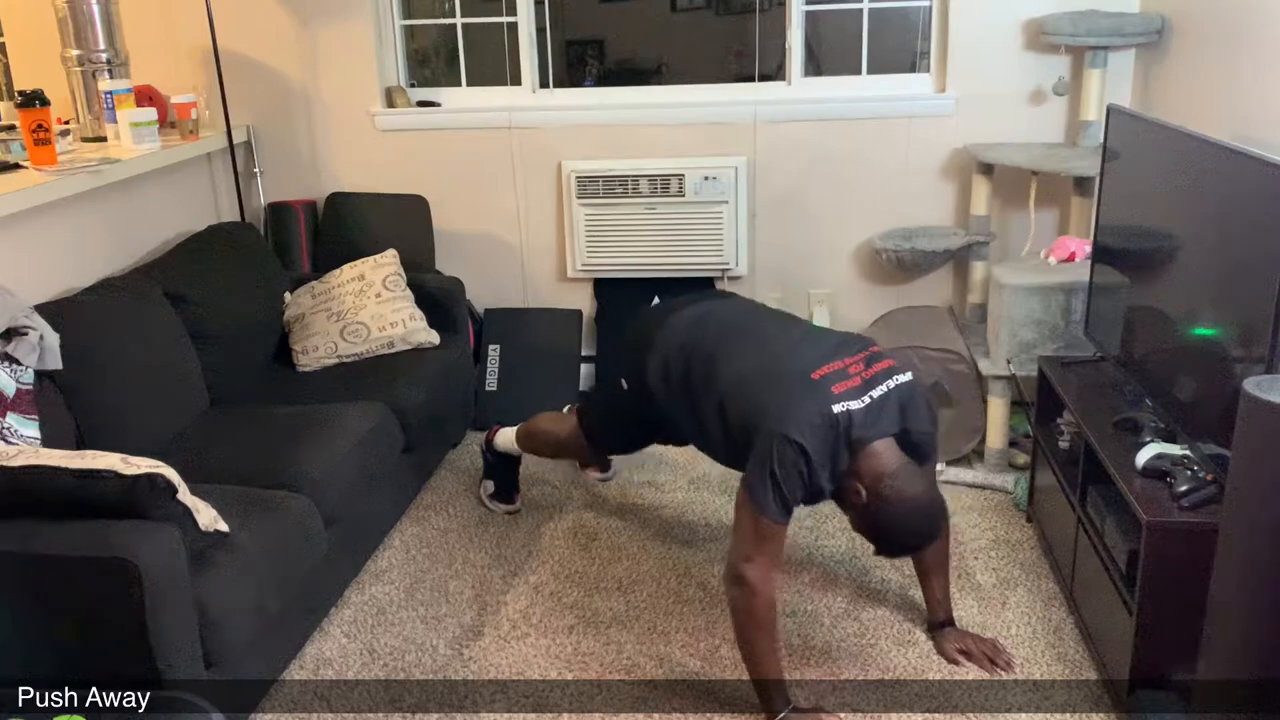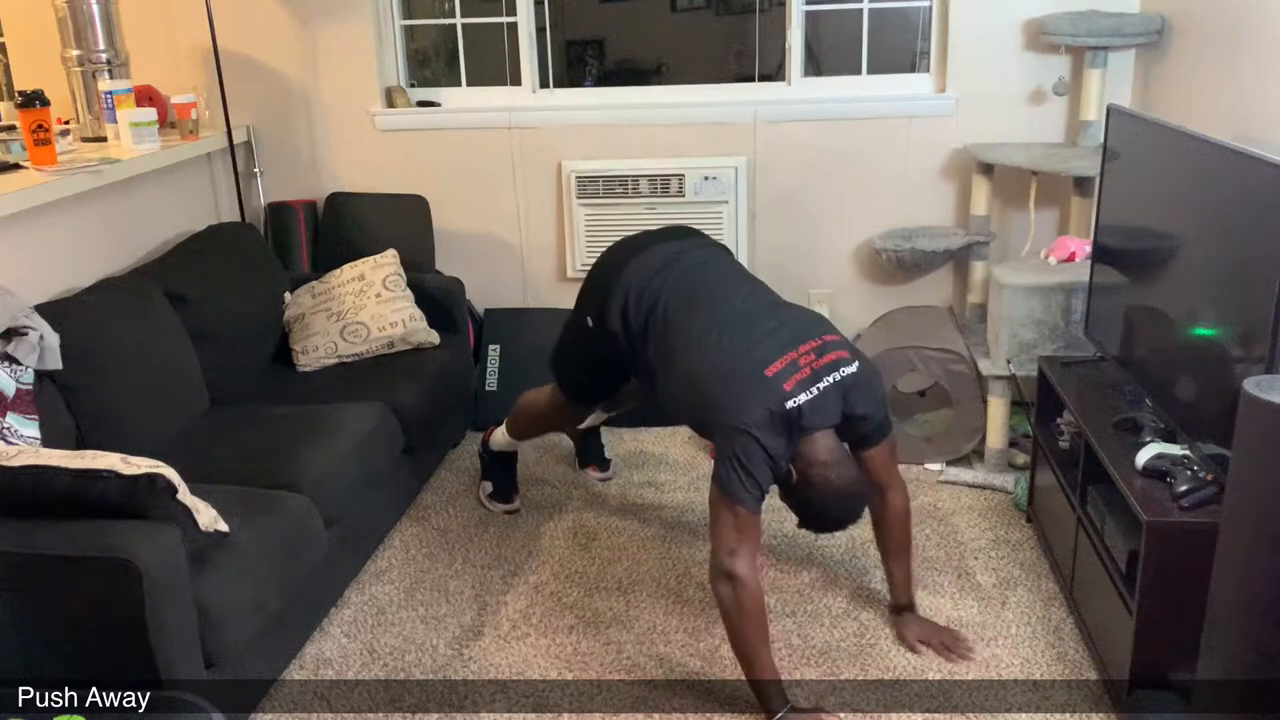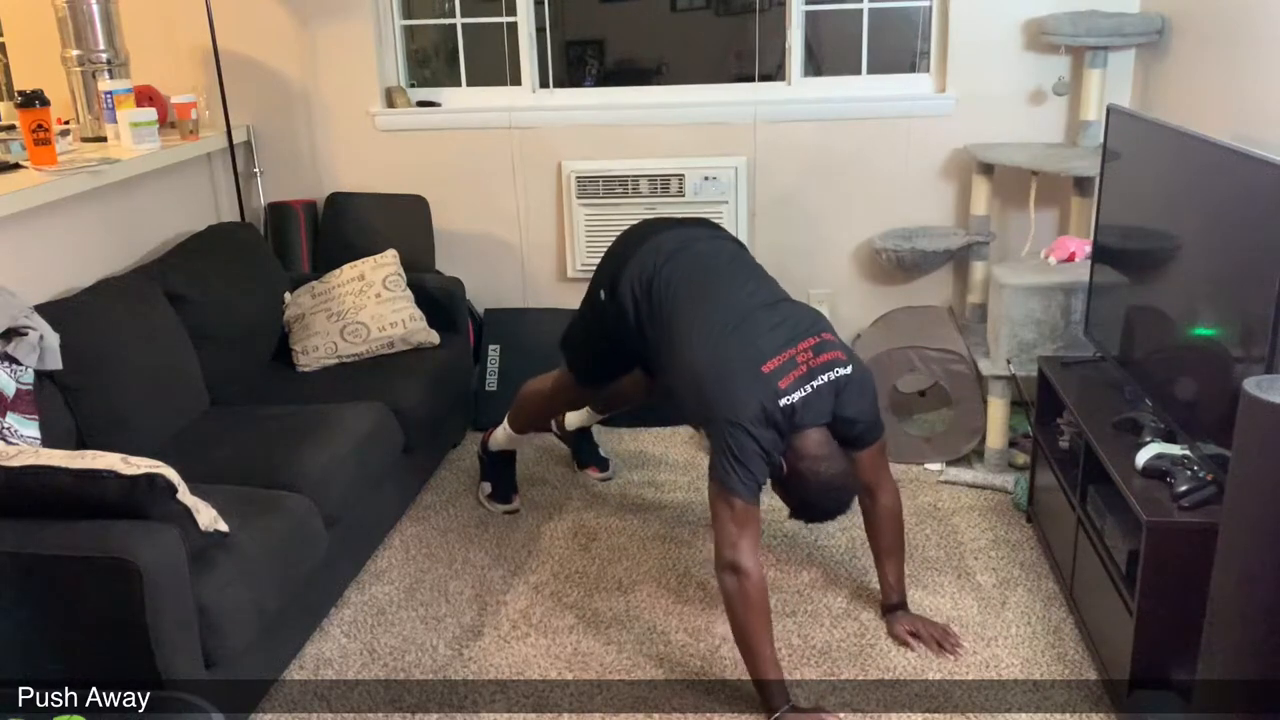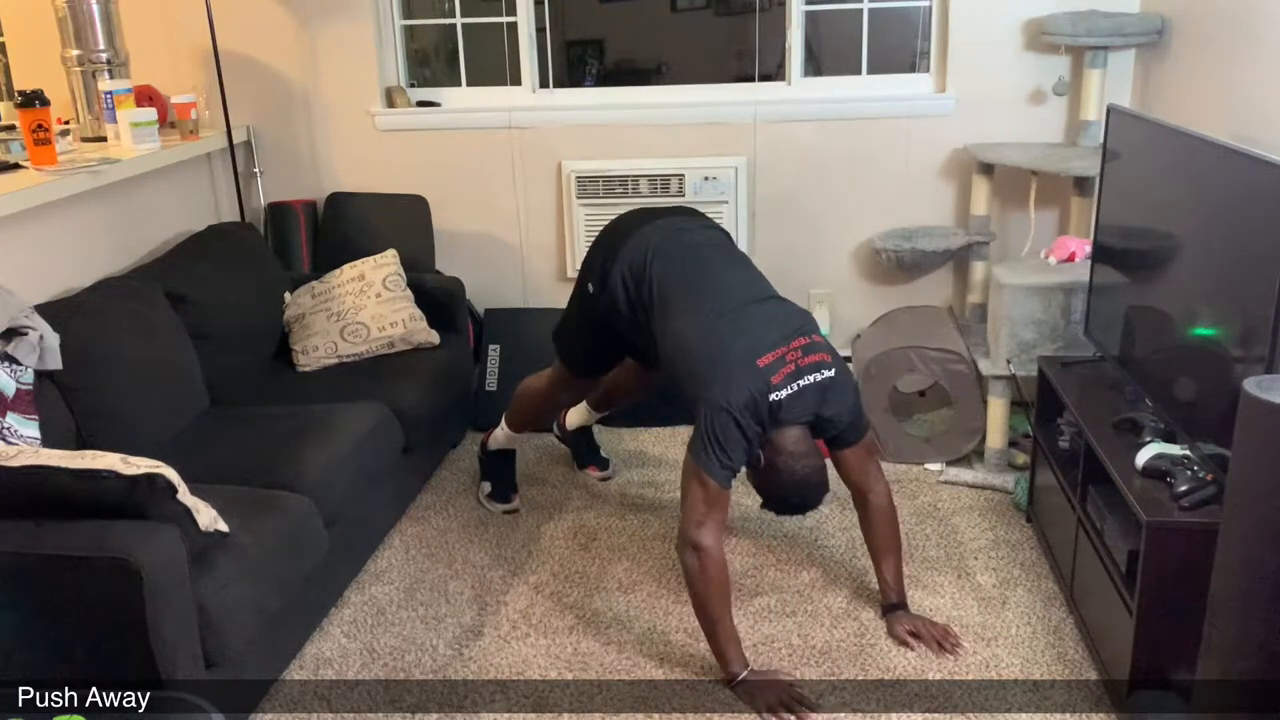
dt=0.4s
person 1, frame 1
left shoulder: (910, 403)
right shoulder: (799, 442)
left elbow: (929, 511)
right elbow: (749, 576)
left wrist: (942, 623)
left hip: (720, 324)
right hip: (667, 347)
right knee: (588, 436)
left ankle: (597, 412)
right ankle: (504, 444)
person 1, frame 2
left shoulder: (859, 382)
right shoulder: (753, 427)
left elbow: (888, 491)
right elbow: (732, 572)
left wrist: (904, 609)
left hip: (692, 258)
right hip: (627, 284)
left knee: (641, 382)
right knee: (569, 400)
left ankle: (587, 424)
right ankle: (499, 446)
person 1, frame 3
left shoulder: (850, 384)
right shoulder: (747, 418)
left elbow: (880, 491)
right elbow: (738, 565)
left wrist: (896, 606)
left hip: (706, 248)
right hip: (638, 268)
left knee: (648, 378)
right knee: (575, 384)
left ankle: (574, 426)
right ankle: (499, 445)
person 1, frame 4
left shoulder: (832, 383)
right shoulder: (732, 408)
left elbow: (872, 489)
right elbow: (700, 543)
left wrist: (895, 605)
right wrist: (739, 674)
left hip: (692, 236)
right hip: (629, 256)
left knee: (641, 371)
right knee: (571, 379)
left ankle: (574, 425)
right ankle: (499, 445)
